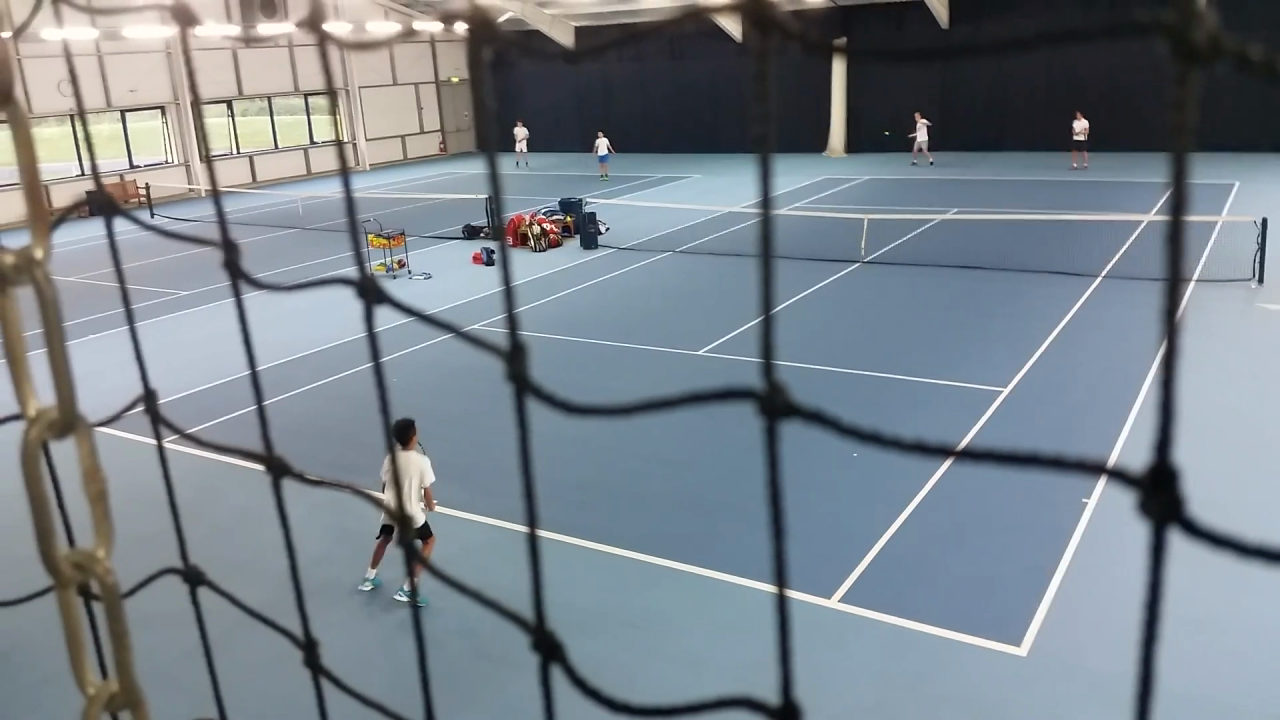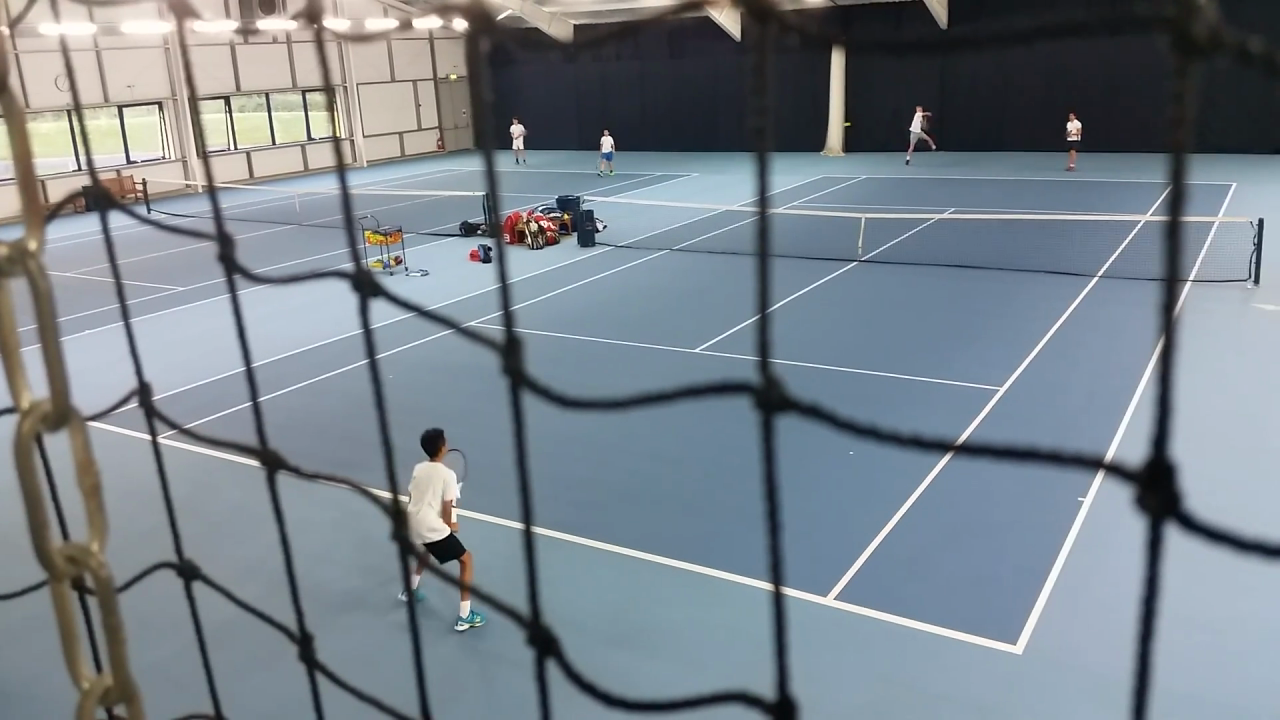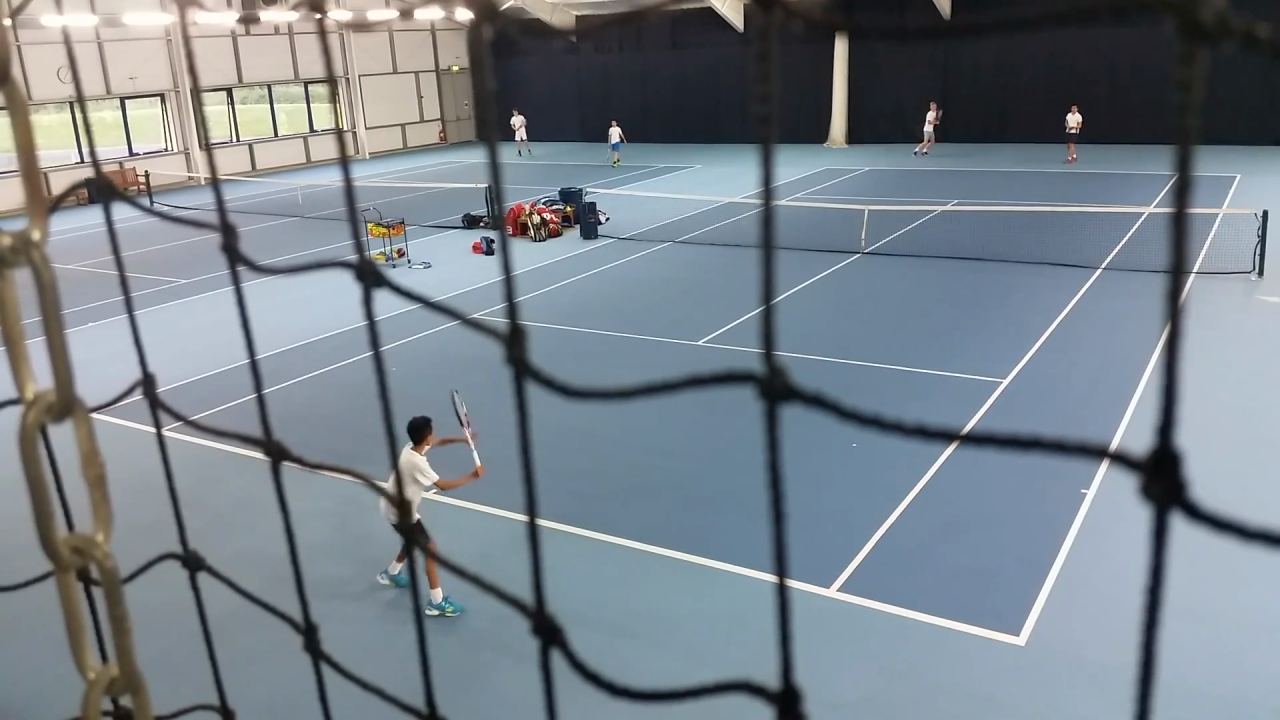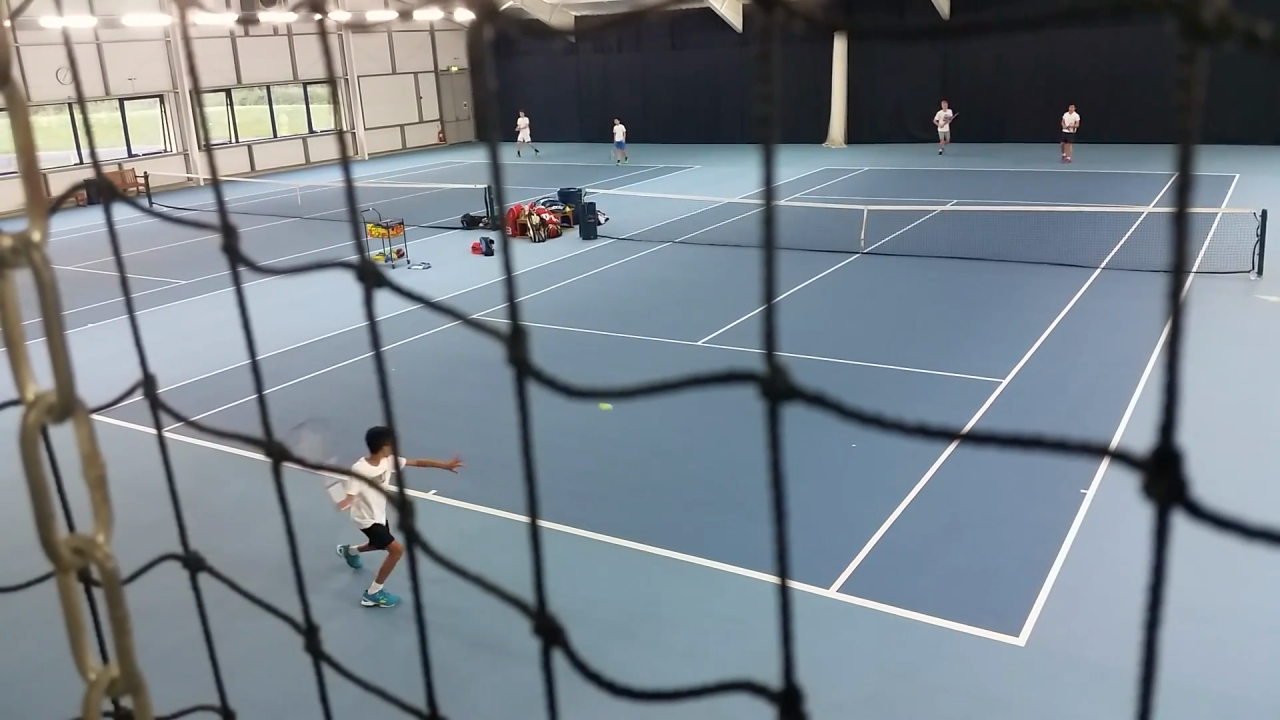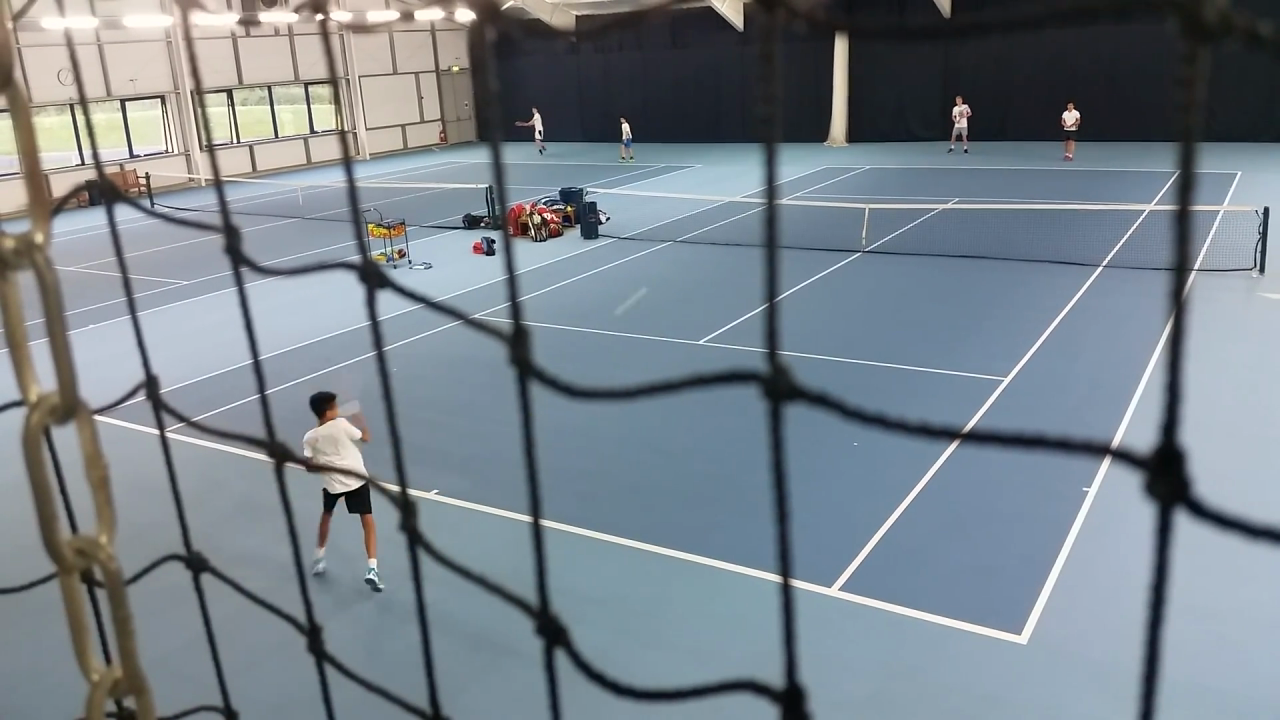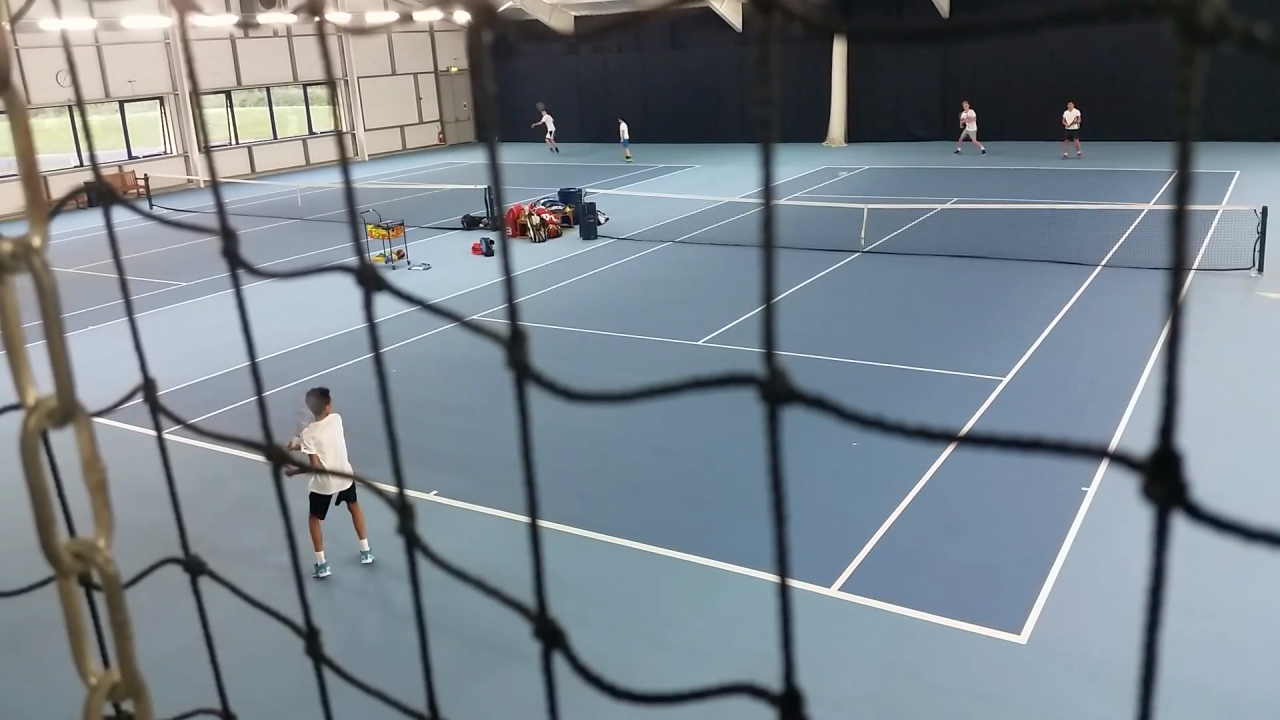
dt=0.4s
person 1, frame 1
left shoulder: (390, 459)
right shoulder: (422, 462)
left elbow: (385, 487)
right elbow: (427, 493)
right wrist: (430, 504)
left hip: (390, 512)
right hip: (411, 515)
left knee: (384, 540)
right knee: (429, 542)
left ankle: (369, 579)
right ankle: (408, 589)
person 1, frame 2
left shoulder: (418, 469)
right shoulder: (447, 475)
right elbow: (446, 508)
right wrist: (450, 525)
left hip: (413, 526)
right hip: (433, 528)
left knee: (426, 551)
right knee: (465, 560)
left ankle: (411, 589)
right ankle: (464, 616)
person 1, frame 3
left shoulder: (411, 449)
right shoulder: (418, 464)
left elbow: (437, 442)
right elbow: (442, 486)
left wrist: (462, 439)
right wrist: (472, 476)
left hip: (391, 505)
right hip: (399, 511)
left knee: (415, 537)
right knee: (430, 548)
left ankle: (392, 573)
right ankle: (437, 602)
person 1, frame 4
left shoulder: (388, 460)
right shoulder: (359, 470)
left elbow: (417, 462)
right elbow: (350, 496)
left wrist: (445, 465)
right wrist: (345, 503)
left hip: (379, 513)
right hip: (367, 518)
left knee: (380, 543)
right knee: (396, 549)
left ankle: (350, 551)
right ankle: (372, 594)
person 1, frame 5
left shoulder: (310, 438)
right shoulder: (341, 424)
left elbow: (311, 468)
right elbow: (365, 437)
right wrist: (358, 422)
left hip: (332, 483)
right hip: (356, 479)
left knee: (326, 515)
right knee: (367, 521)
left ankle: (319, 559)
right ankle: (372, 569)
person 1, frame 6
left shoulder: (308, 433)
right shoulder: (336, 419)
left elbow: (315, 466)
left wrist: (294, 471)
right wrist: (299, 445)
left hip: (323, 483)
right hip: (345, 476)
left knee: (314, 519)
right knee: (354, 506)
left ankle: (321, 564)
right ankle: (365, 551)
